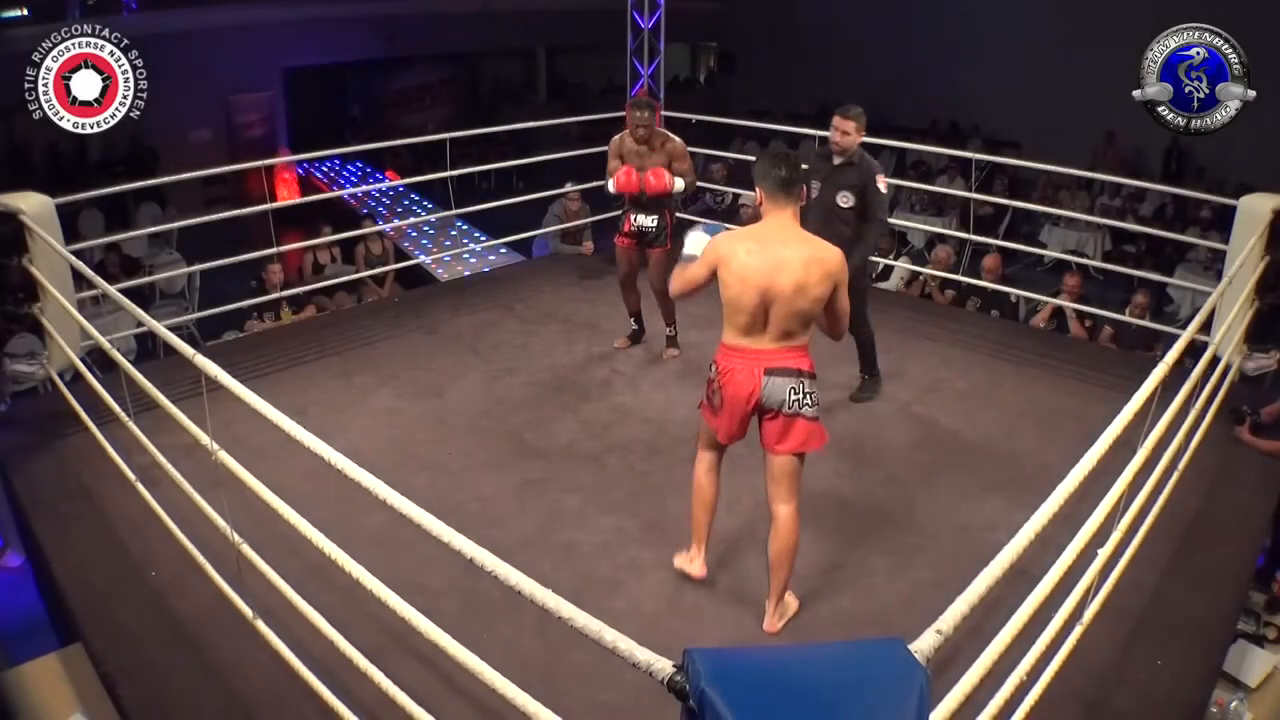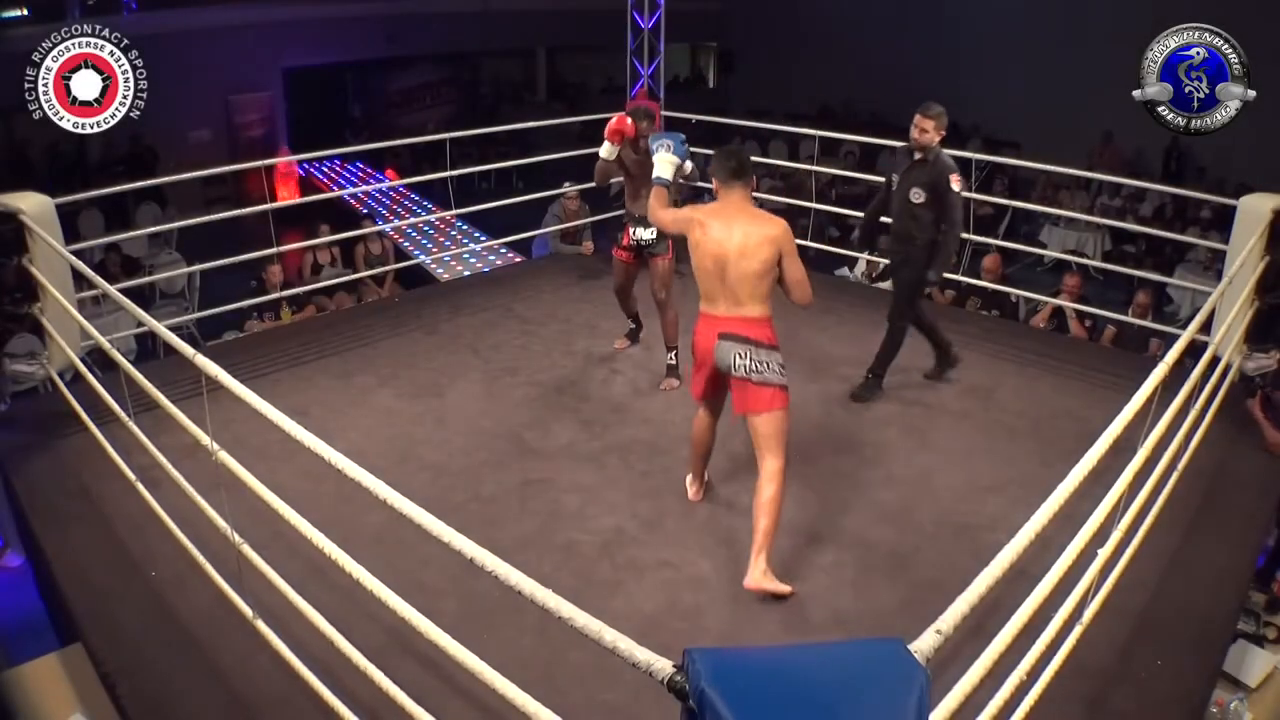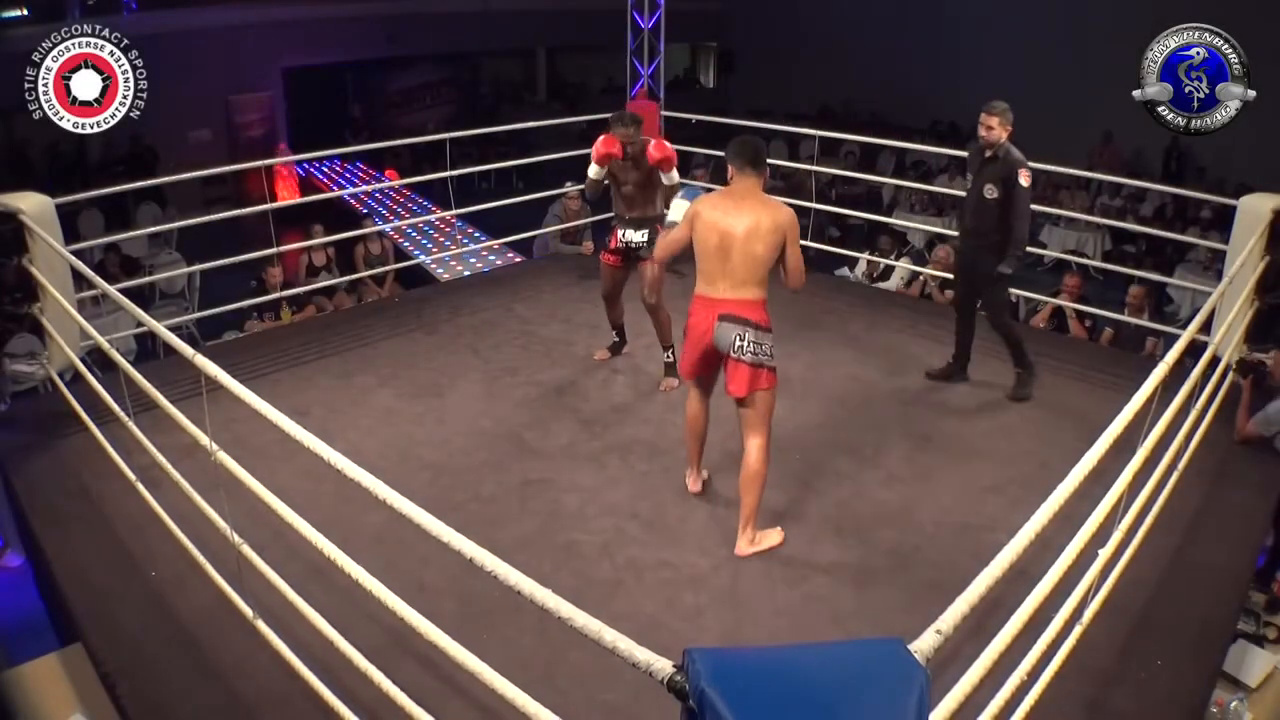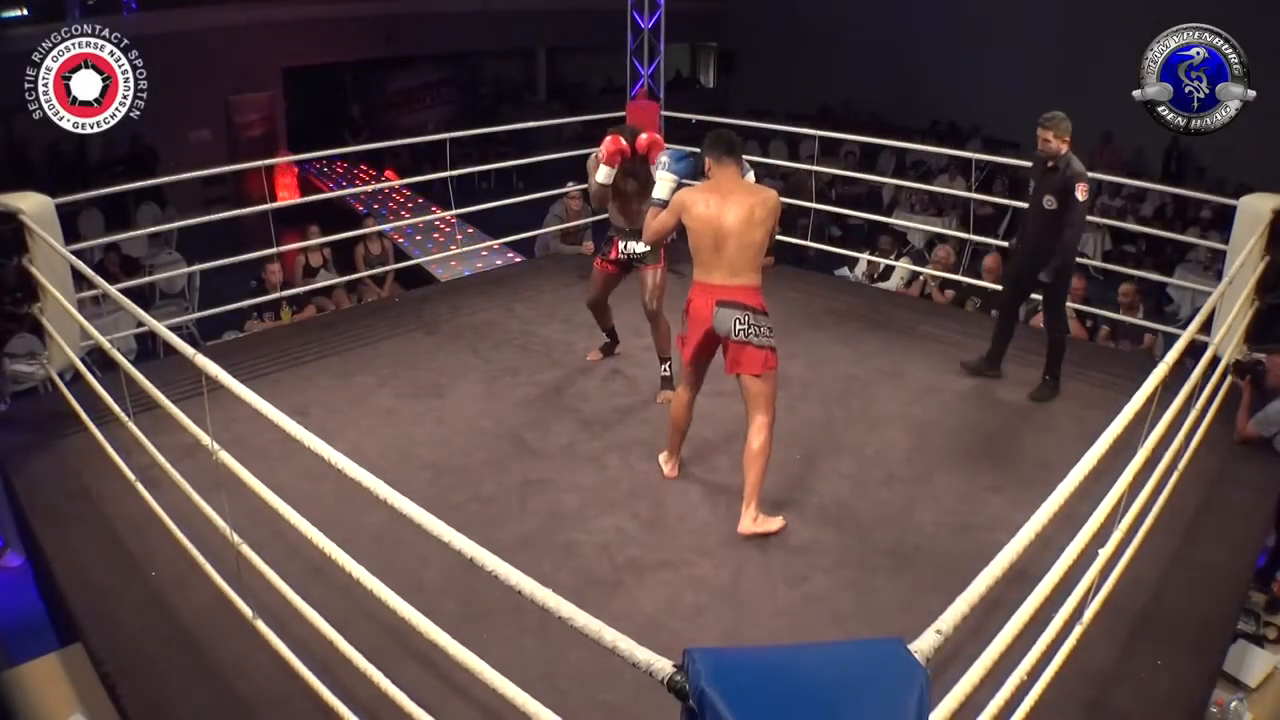
dt=0.5s
person 1, frame 1
left shoulder: (728, 246)
right shoulder: (830, 258)
left elbow: (677, 286)
right elbow: (837, 331)
left wrist: (695, 253)
left hip: (735, 370)
right hip: (792, 377)
left knee: (708, 451)
right knee: (784, 501)
left ankle: (696, 555)
right ankle: (775, 608)
person 1, frame 2
left shoulder: (696, 220)
right shoulder: (775, 229)
left elbow: (655, 213)
right elbow: (803, 298)
left wrist: (662, 170)
left hip: (709, 335)
right hip: (755, 343)
left knee: (708, 409)
right knee: (772, 460)
left ankle: (696, 481)
right ankle: (759, 566)
person 1, frame 3
left shoulder: (701, 206)
right shoulder: (783, 216)
left elbow: (660, 256)
right elbow: (796, 284)
left wrist: (676, 217)
left hip: (703, 317)
right hip: (749, 325)
left knee: (698, 391)
right knee: (757, 436)
left ankle: (694, 474)
right ankle: (748, 535)
person 1, frame 4
left shoulder: (687, 198)
right shoulder: (769, 200)
left elbow: (649, 237)
left wrist: (662, 186)
left hip: (701, 304)
right hip: (746, 311)
left knee: (687, 385)
right knee: (761, 417)
left ankle: (671, 458)
right ankle: (750, 514)
person 2, frame 1
left shoulder: (869, 171)
right shoulder: (819, 160)
left elbow: (878, 226)
left wrist: (855, 261)
left hip: (848, 259)
left knee: (857, 322)
left ankle: (871, 377)
person 2, frame 2
left shoulder: (945, 169)
right shoulder: (901, 155)
left elbow: (953, 224)
right elbow: (884, 195)
left wrist: (938, 266)
right wrist: (865, 227)
left hip: (919, 253)
right hip: (897, 246)
left knee: (898, 317)
right knee: (911, 310)
left ankle: (874, 378)
right ankle: (946, 353)
person 2, frame 3
left shoulder: (1015, 164)
right shoulder: (975, 154)
left elbow: (1021, 216)
left wrist: (1011, 258)
left hip: (994, 249)
right hip: (968, 243)
left knee: (995, 313)
right knee: (962, 306)
left ankle: (1024, 370)
right ankle: (958, 366)
person 2, frame 4
left shoulder: (1075, 176)
right shoulder: (1040, 162)
left elbow: (1074, 228)
left wrist: (1052, 267)
left hip: (1056, 258)
right hip: (1029, 249)
left knee: (1053, 319)
right knee: (1007, 304)
left ankle: (1050, 379)
right ankle: (992, 361)
person 3, frame 1
left shoulder: (673, 145)
right shoulder: (618, 144)
left elbow: (692, 184)
right elbow: (610, 181)
left wrist: (672, 184)
right wrist: (616, 184)
left hip: (660, 216)
right hip: (631, 214)
left knee: (658, 284)
right knee: (625, 278)
left ankle: (671, 334)
right ankle: (637, 329)
person 3, frame 2
right shoulder: (621, 148)
left elbow: (692, 178)
right elbow: (600, 179)
left wrist: (680, 159)
right wrist: (610, 144)
left hip: (660, 228)
right hip: (632, 225)
left knee: (662, 297)
right knee: (621, 287)
left ankle: (672, 365)
right ankle: (635, 328)
person 3, frame 3
left shoulder: (652, 154)
right shoulder: (604, 152)
left elbow: (673, 199)
right elbow: (591, 193)
left wrist: (669, 170)
right wrist: (599, 163)
left hip: (650, 230)
right hip: (621, 229)
left knee: (651, 301)
right knee: (609, 293)
left ankle: (670, 363)
right ankle: (618, 341)
person 3, frame 4
left shoulder: (650, 160)
right shoulder: (597, 161)
right elbow: (597, 202)
left wrist: (658, 162)
right wrist: (608, 166)
left hip: (649, 240)
right hip: (618, 239)
left knee: (652, 308)
right knee: (594, 300)
left ankle: (666, 376)
right ankle: (611, 342)
